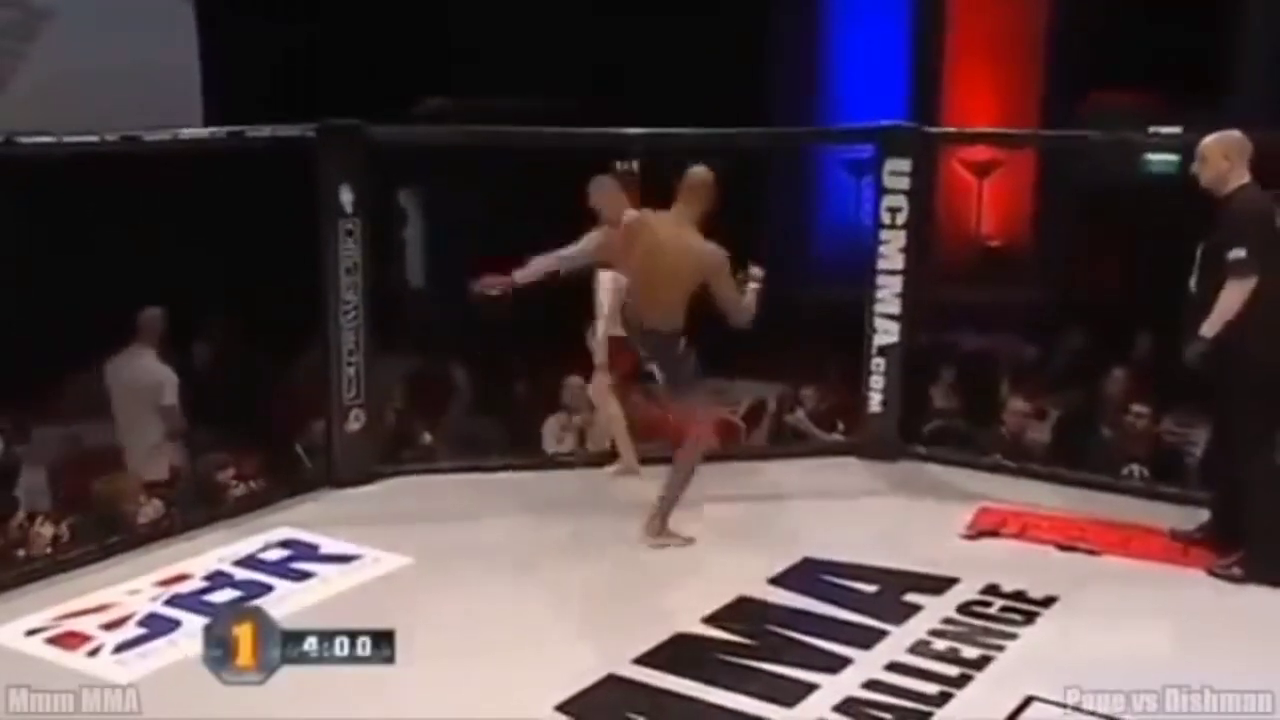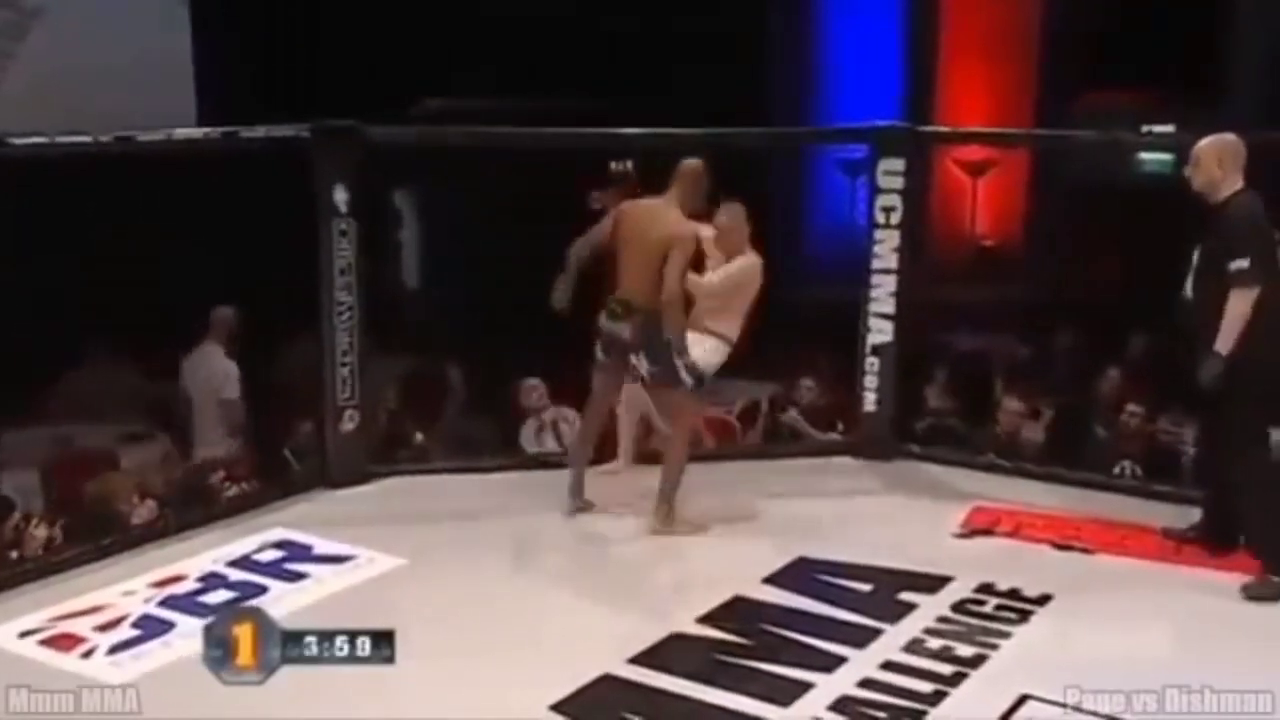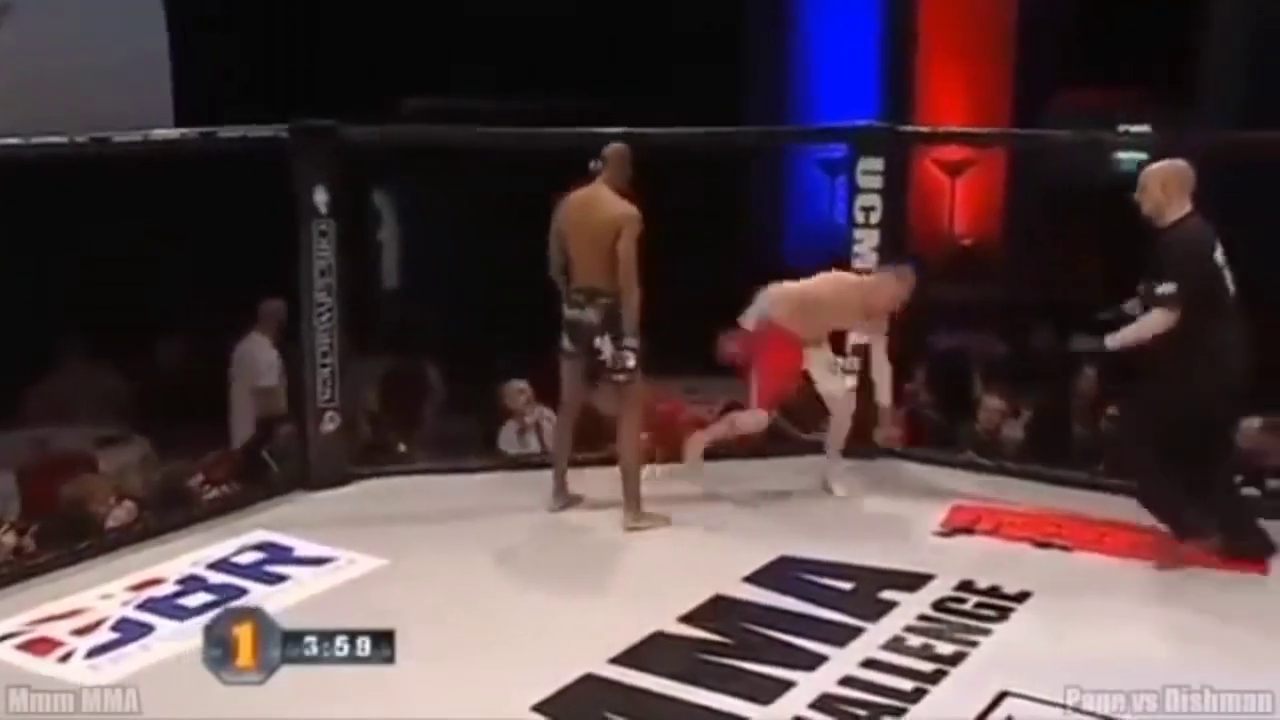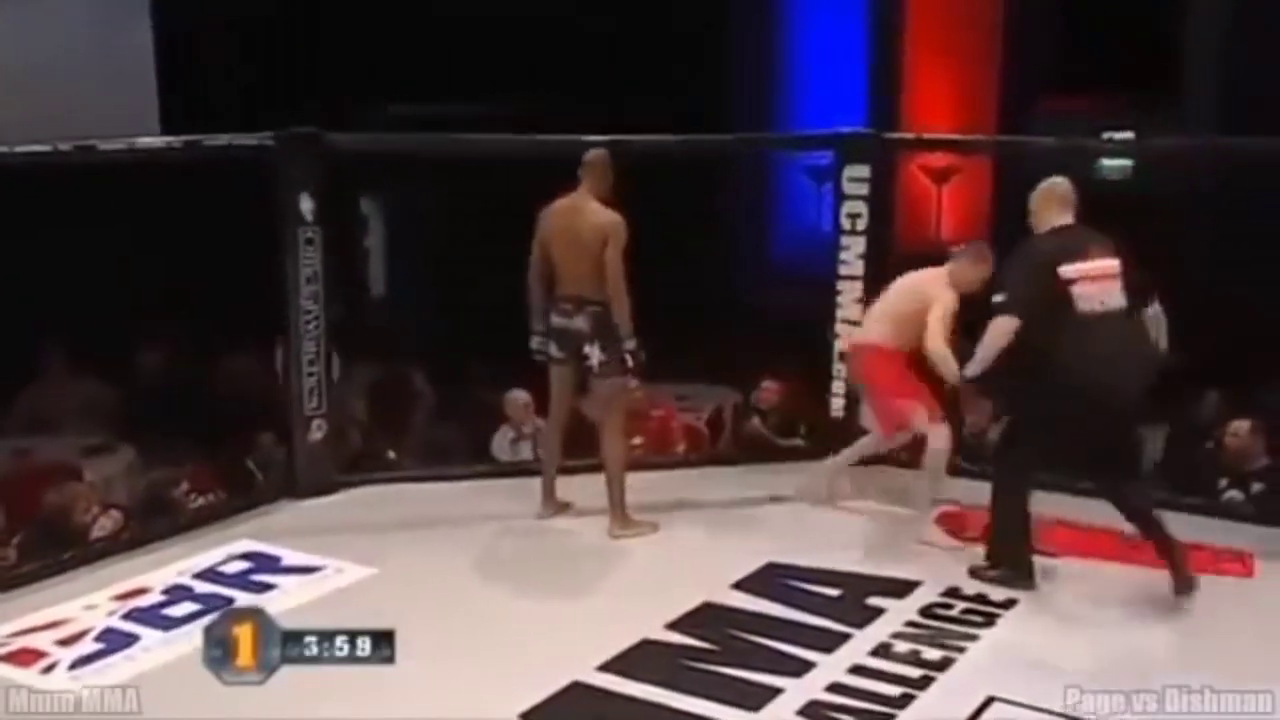
dt=0.4s
person 1, frame 1
right shoulder: (1243, 207)
left elbow: (1243, 281)
left wrist: (1205, 335)
right wrist: (1210, 335)
right hip: (1239, 347)
right knee: (1229, 440)
right ankle: (1227, 527)
person 1, frame 2
left shoulder: (1242, 217)
right shoulder: (1236, 212)
left wrist: (1219, 354)
right wrist: (1218, 353)
right hip: (1237, 353)
right knee: (1219, 441)
right ankle: (1218, 527)
person 1, frame 3
left shoulder: (1180, 243)
right shoulder: (1196, 234)
left elbow: (1165, 316)
left wrist: (1108, 343)
right wrist: (1132, 308)
left hip: (1196, 370)
right hip: (1216, 366)
left knee: (1138, 443)
right knee: (1202, 455)
left ankle: (1193, 529)
right ankle: (1243, 535)
person 1, frame 4
left shoulder: (1034, 255)
right shoulder: (1110, 250)
left elbow: (1006, 324)
left wrist: (972, 373)
right wrist: (1153, 354)
left hip: (1062, 387)
right hip: (1123, 383)
left knee: (1012, 469)
right knee: (1118, 473)
left ankle: (1008, 564)
right ankle: (1169, 550)
person 2, frame 1
left shoulder: (636, 223)
right shoulder: (712, 257)
left elbow: (591, 256)
right elbow: (740, 317)
right wrist: (754, 285)
left hip: (633, 324)
right hip: (665, 345)
right knee: (703, 433)
right ankle: (657, 525)
person 2, frame 2
left shoulder: (627, 210)
right shoulder: (683, 232)
left elbow: (579, 249)
right elbow: (670, 297)
left wrist: (564, 283)
right wrist: (680, 349)
left hip: (612, 319)
right hip: (645, 329)
left knee: (596, 410)
right knee: (682, 420)
left ankle: (575, 494)
right ankle: (665, 513)
person 2, frame 3
left shoulder: (566, 205)
right shoulder: (627, 214)
left elbow: (555, 269)
right elbow: (628, 281)
right wrist: (630, 337)
left hip: (574, 309)
right hip: (607, 313)
left knee: (569, 406)
right knee: (630, 412)
left ankle: (559, 492)
right ankle: (633, 510)
person 2, frame 4
left shoulder: (548, 215)
right shoulder: (610, 222)
left elbow: (535, 278)
right elbow: (616, 289)
left wrist: (538, 327)
right wrist: (628, 338)
left hip: (561, 317)
right hip: (597, 321)
left knee: (556, 414)
right knee: (612, 422)
left ankle: (548, 499)
right ankle: (619, 518)
person 3, frame 1
right shoulder: (601, 235)
right elbow: (558, 258)
right wrist: (515, 277)
right hip: (617, 320)
right knee: (600, 388)
right ankle: (628, 459)
person 3, frame 2
left shoulder: (749, 264)
right shoulder: (714, 242)
left elbow: (702, 288)
left hip: (712, 341)
right hip: (690, 331)
right knee: (632, 385)
right ankle: (624, 458)
person 3, frame 3
left shoulder: (878, 316)
right shoulder: (836, 286)
left elbow: (880, 362)
right elbow: (776, 293)
left wrist: (886, 411)
right wrist: (746, 331)
left hip: (813, 341)
right hip: (778, 334)
left knee: (844, 405)
right knee: (759, 419)
left ankle: (828, 475)
right ankle: (702, 439)
person 3, frame 4
left shoulder: (927, 279)
right shoulder: (944, 295)
right elbow: (934, 347)
right wrist: (961, 384)
left hip: (871, 355)
right hip: (879, 359)
left knee: (901, 430)
right knee: (939, 433)
left ankle: (836, 466)
